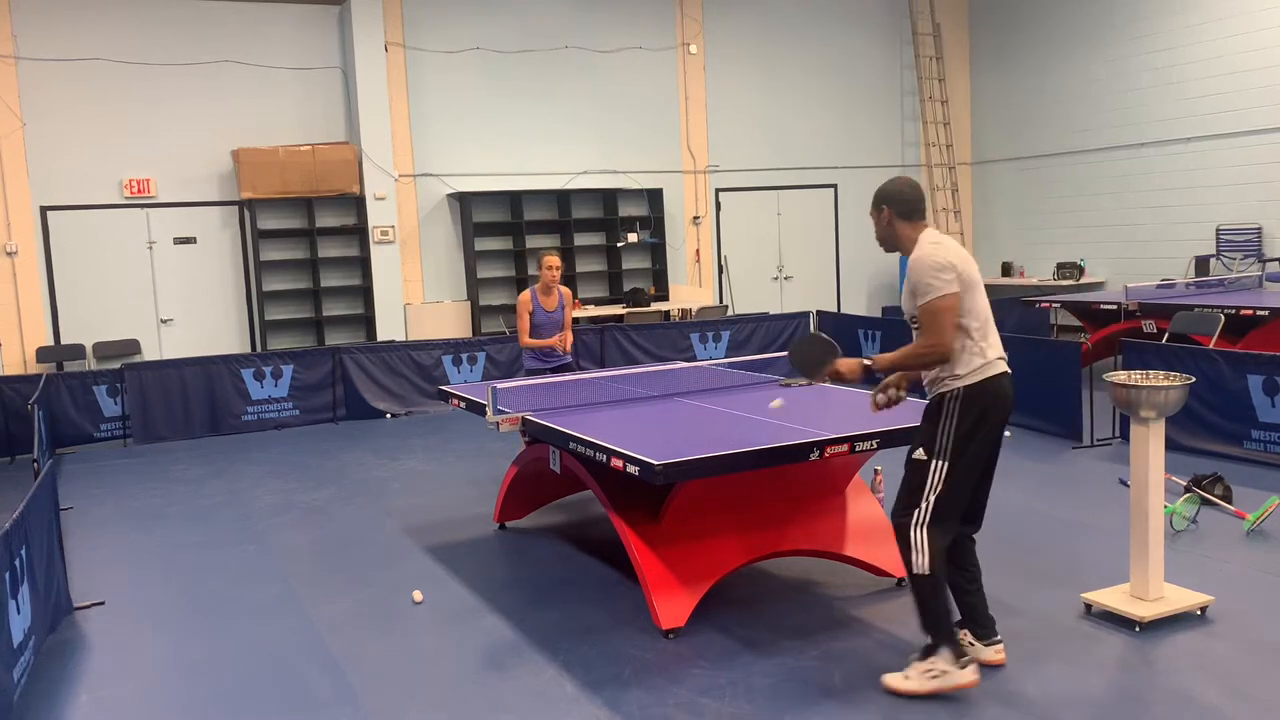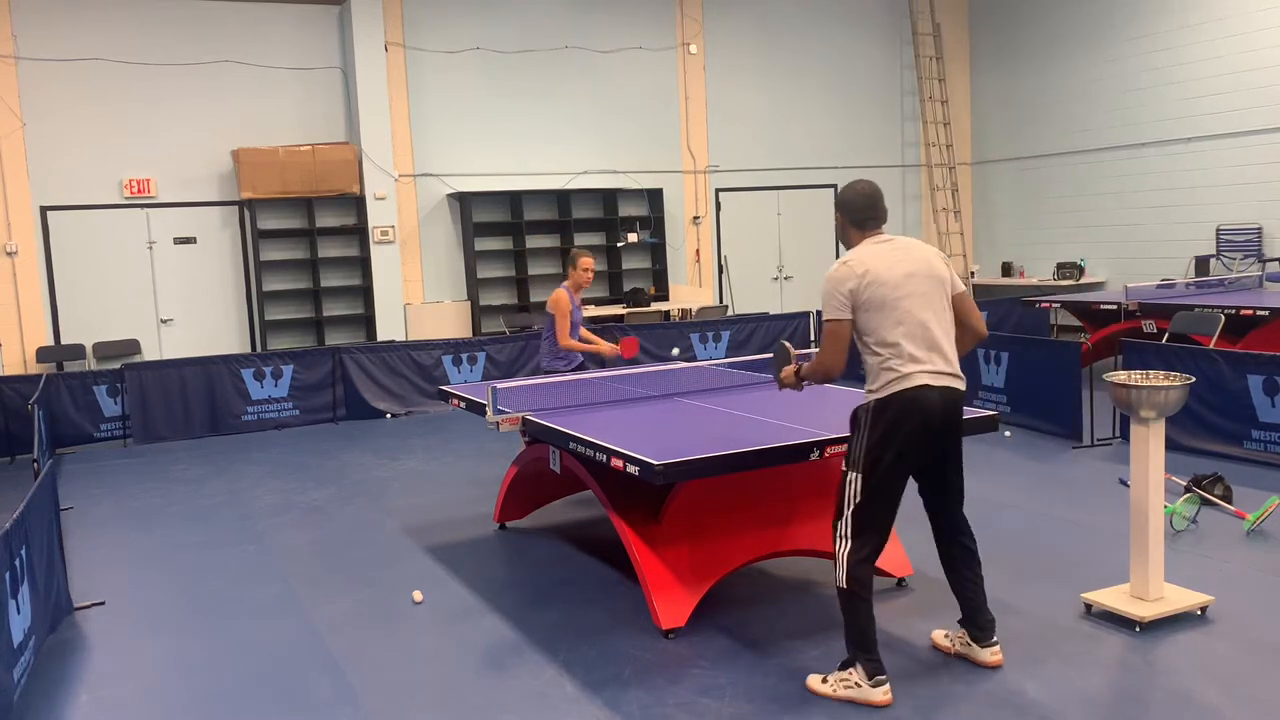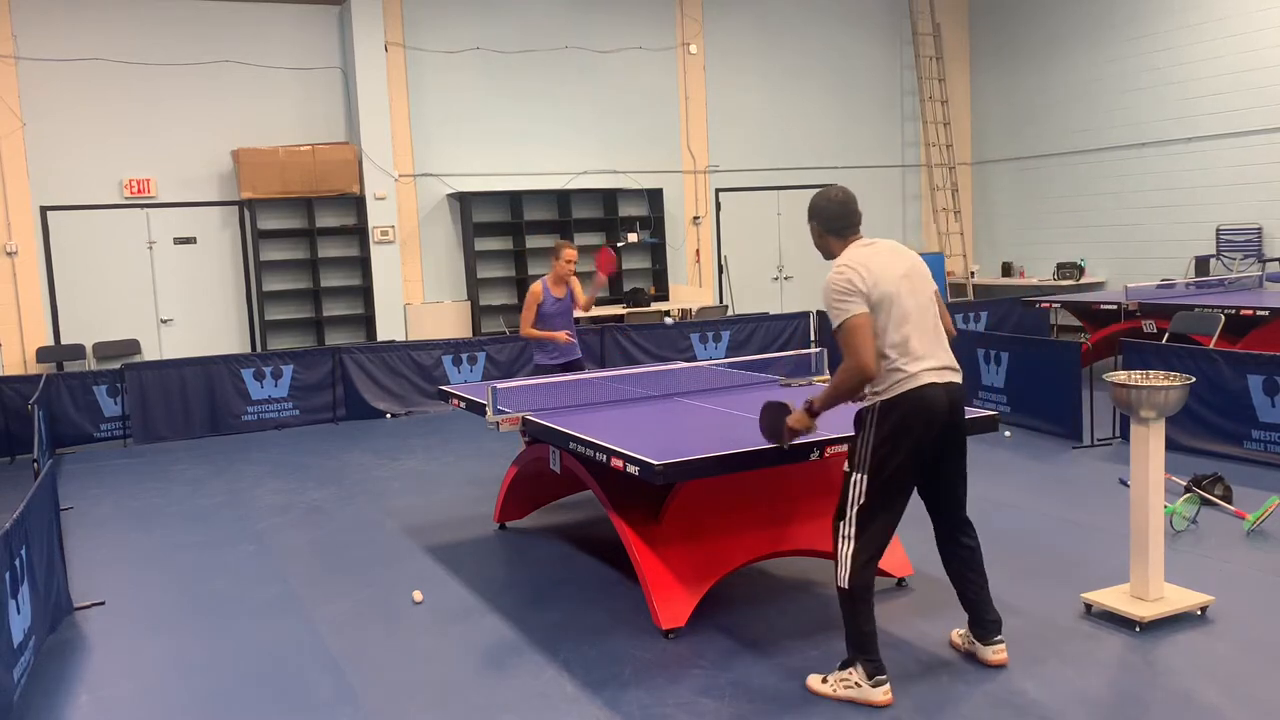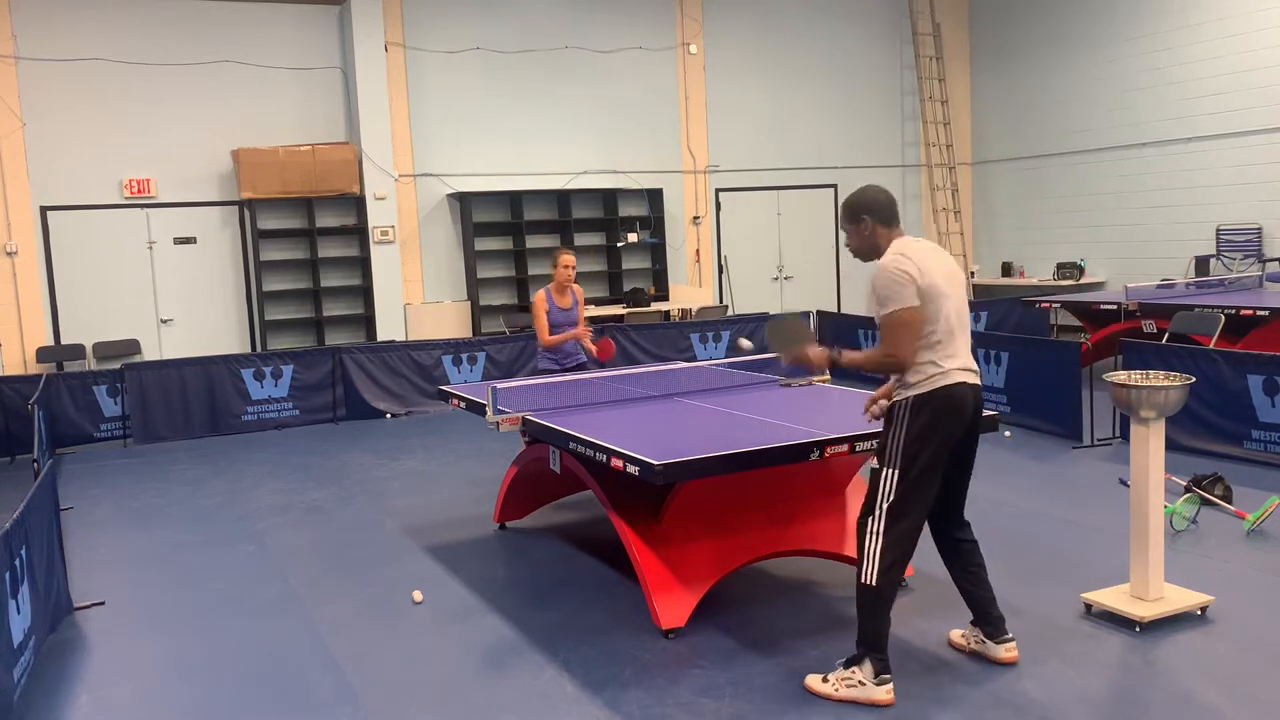
dt=0.4s
person 1, frame 1
left shoulder: (928, 258)
right shoulder: (940, 250)
left elbow: (938, 347)
left wrist: (867, 368)
right wrist: (900, 375)
left hip: (967, 395)
right hip: (986, 389)
left knee: (918, 521)
right knee: (952, 523)
left ankle: (949, 655)
right ankle: (982, 635)
person 1, frame 2
left shoulder: (845, 271)
right shoulder: (930, 255)
left elbow: (832, 366)
right elbow: (976, 330)
left wrist: (798, 373)
left hip: (894, 406)
right hip: (948, 397)
left knee: (855, 537)
right knee: (950, 520)
left ankle: (867, 673)
right ankle: (980, 635)
person 1, frame 3
left shoulder: (843, 277)
right shoulder: (905, 255)
left elbow: (862, 365)
right elbow: (945, 330)
left wrist: (812, 409)
left hip: (900, 406)
right hip: (949, 393)
left knee: (855, 538)
right knee: (953, 522)
left ankle: (866, 673)
right ankle: (987, 635)
person 1, frame 4
left shoulder: (894, 266)
right shoulder: (935, 254)
left elbow: (898, 355)
left wrist: (833, 358)
right wrist: (896, 388)
left hip: (930, 404)
right hip: (965, 394)
left knee: (882, 530)
right knee: (950, 521)
left ankle: (871, 671)
right ankle: (993, 633)
